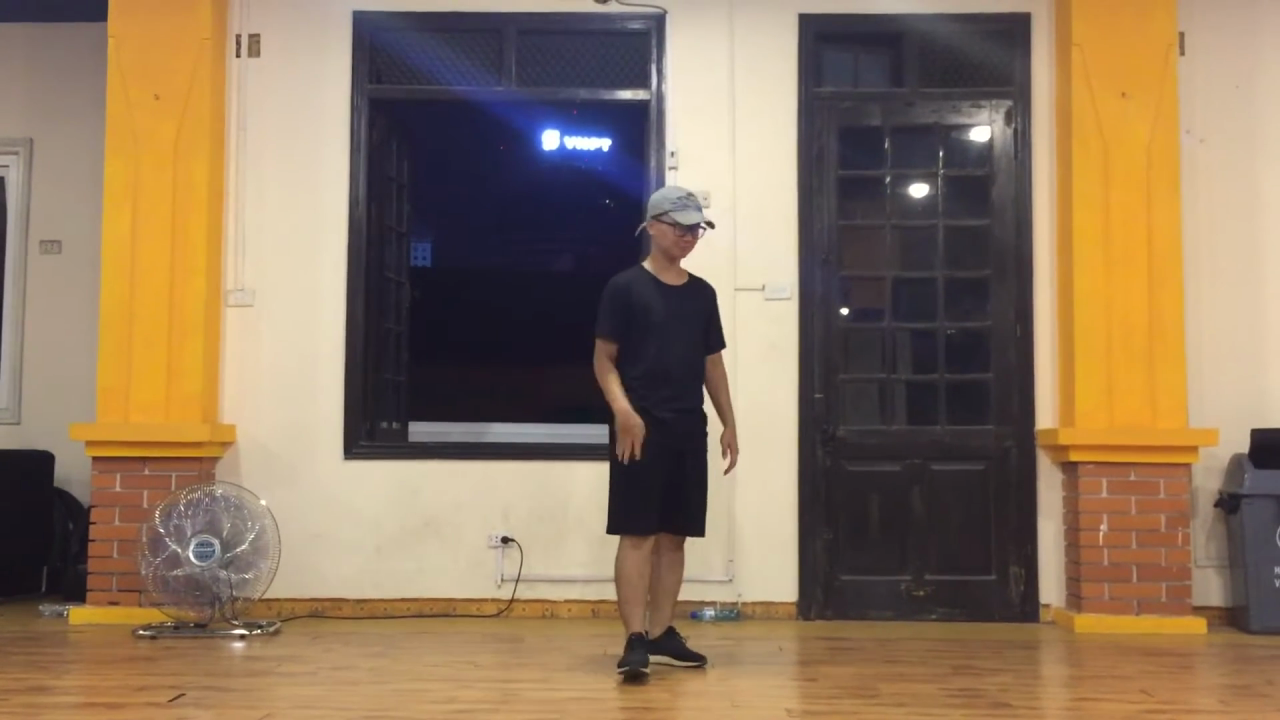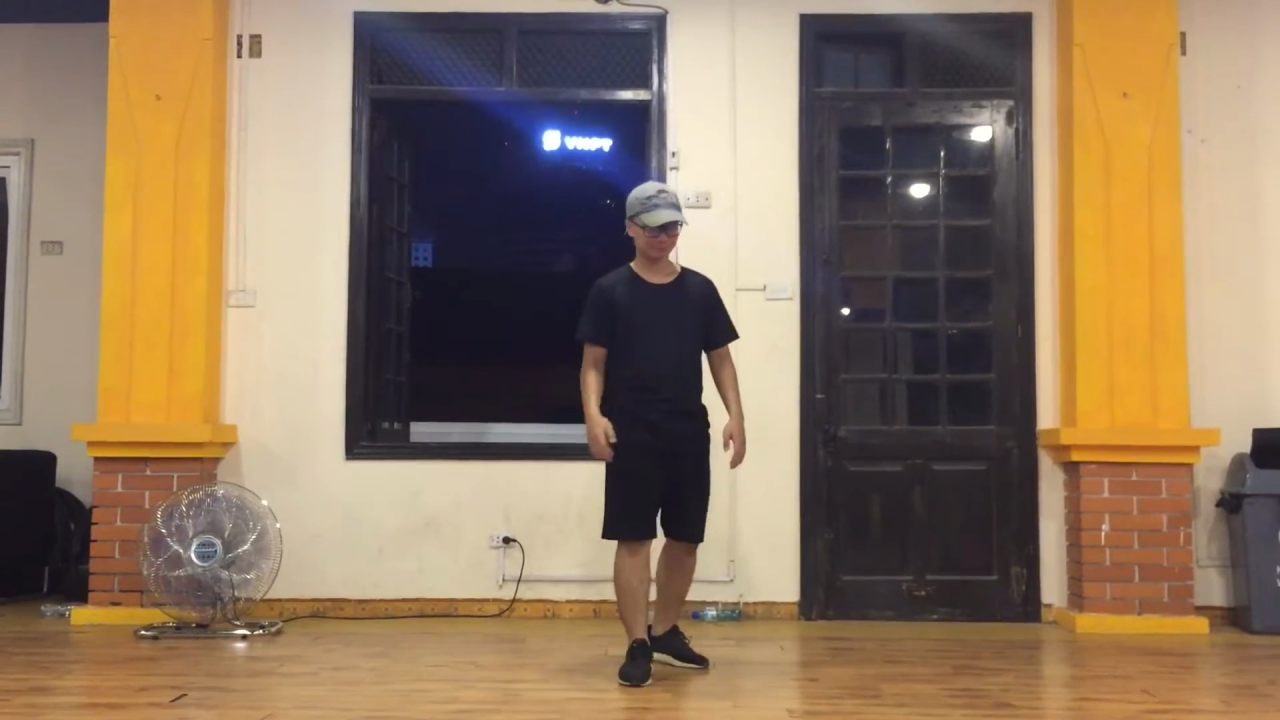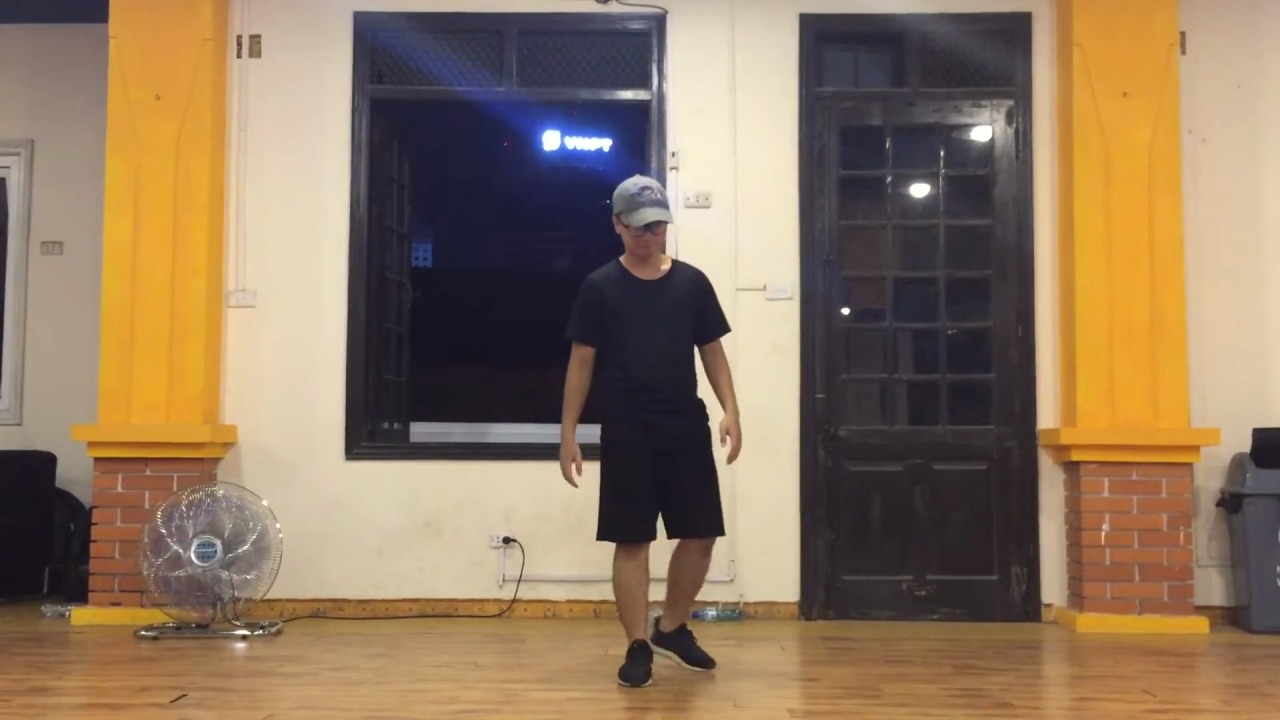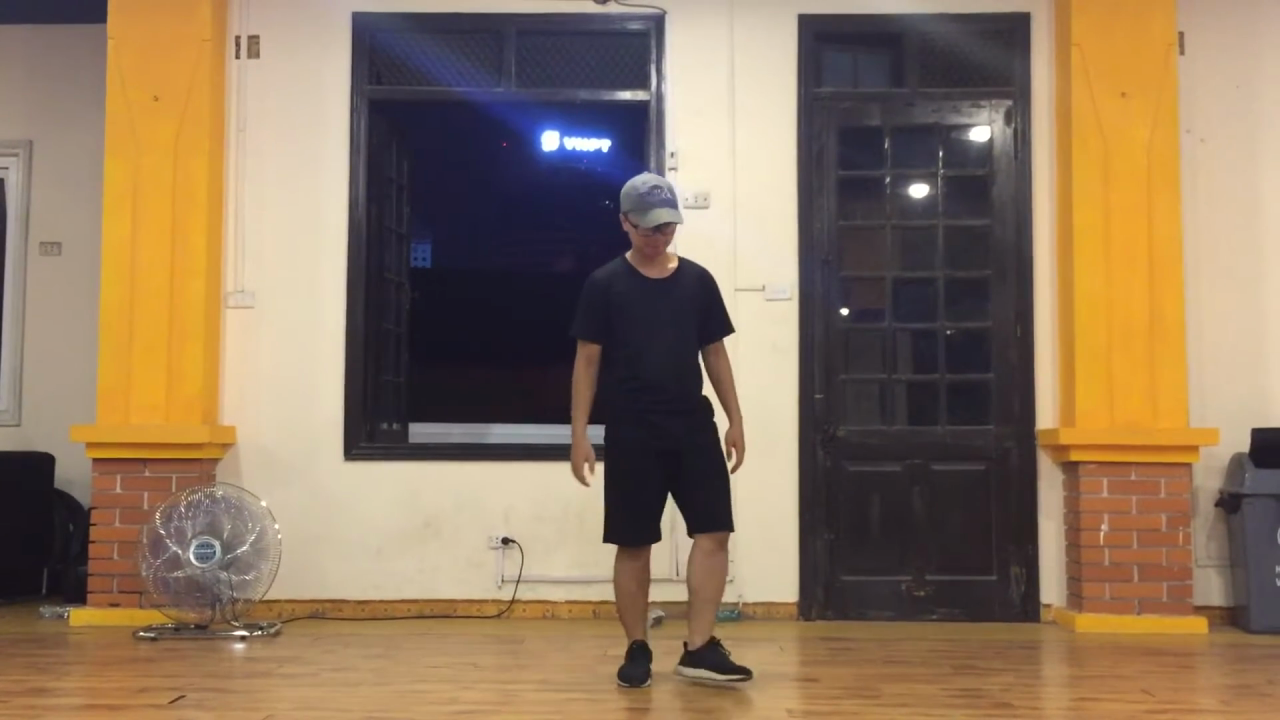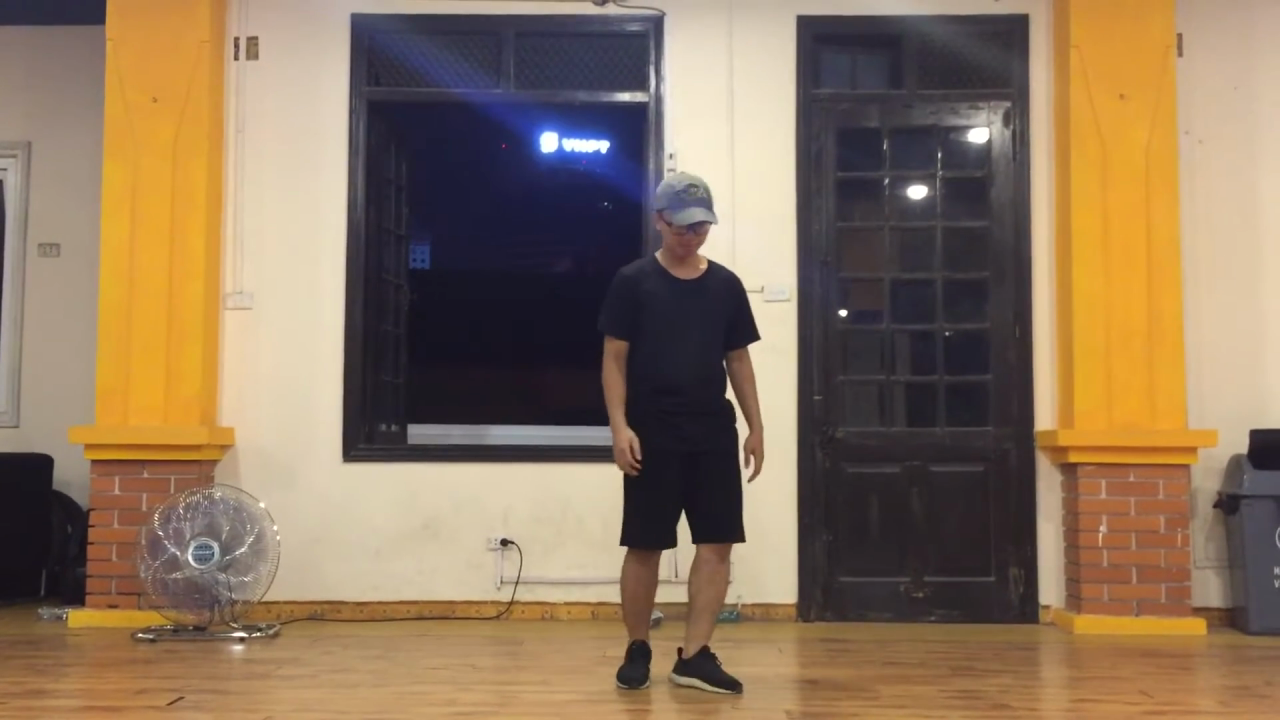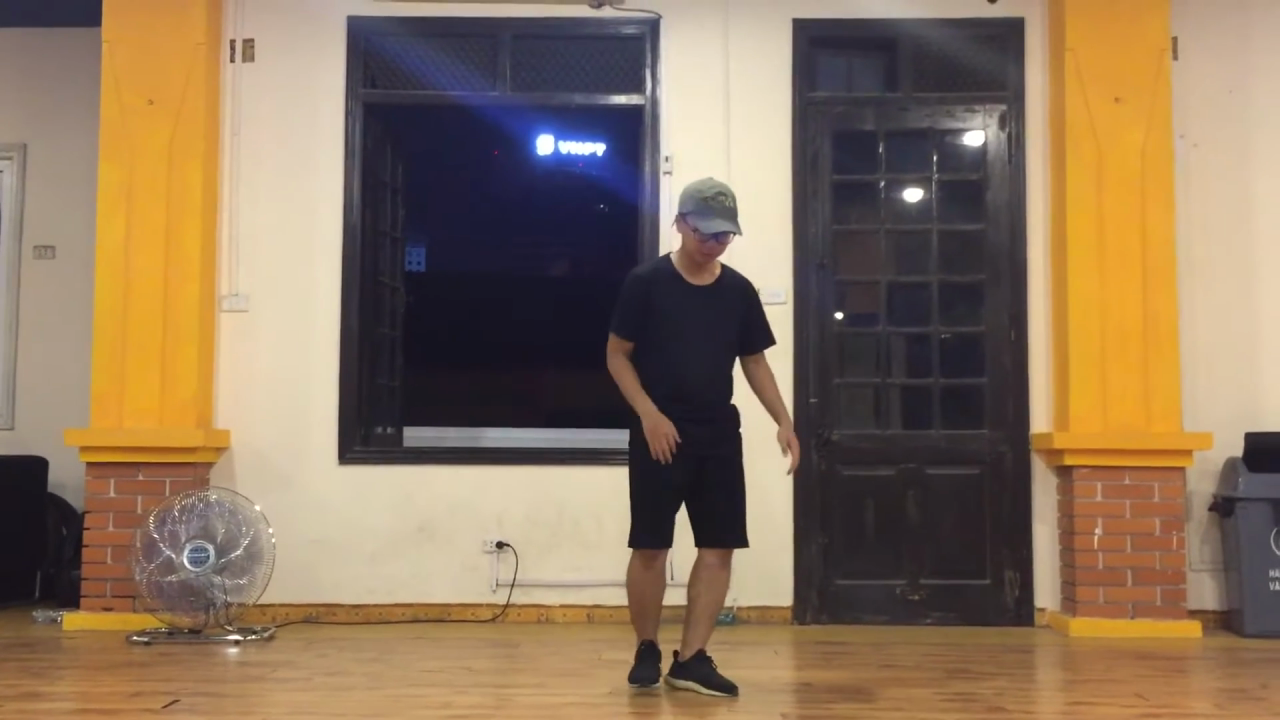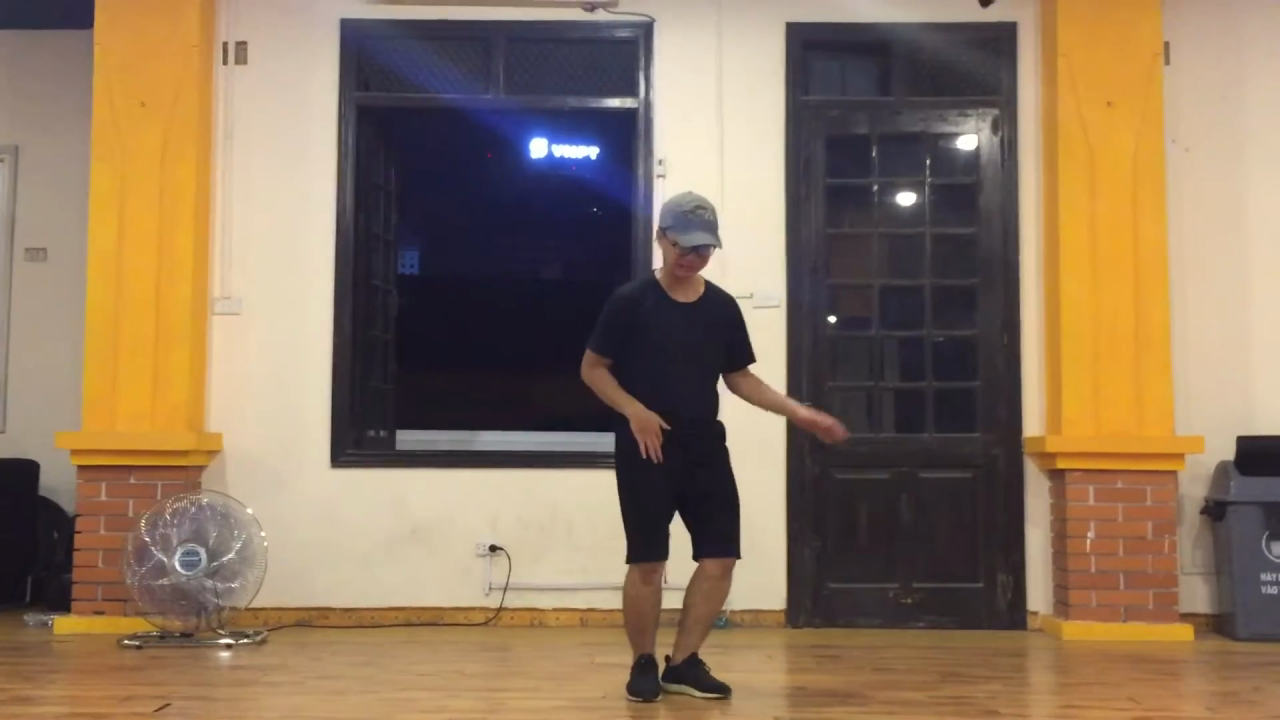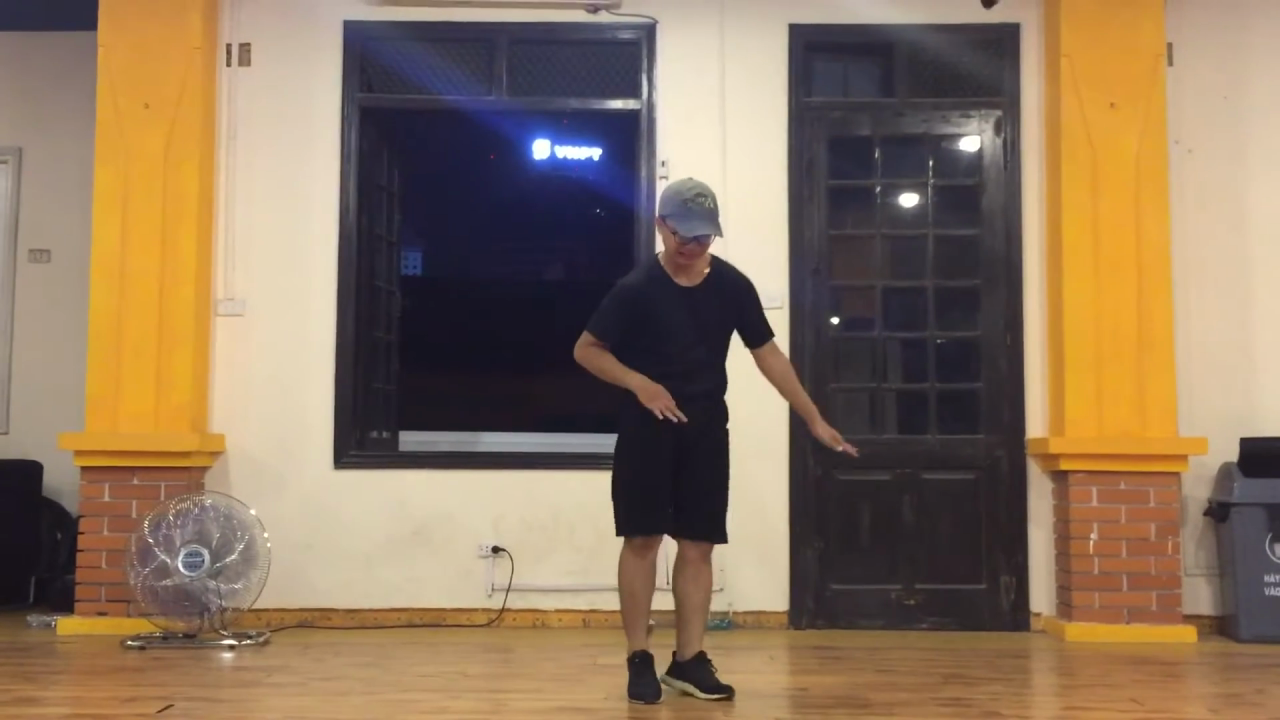
dt=0.3s
person 1, frame 1
left shoulder: (702, 294)
right shoulder: (625, 287)
right elbow: (603, 357)
left wrist: (728, 423)
right wrist: (622, 409)
left hip: (688, 429)
right hip: (641, 428)
left knee: (673, 534)
right knee: (636, 533)
left ankle: (661, 633)
right ankle: (635, 640)
person 1, frame 2
left shoulder: (700, 289)
right shoulder: (610, 290)
left elbow: (719, 357)
right elbow: (592, 363)
left wrist: (735, 415)
right wrist: (593, 414)
left hip: (689, 431)
right hip: (633, 434)
left knee: (684, 538)
right knee: (633, 539)
left ankle: (665, 632)
right ankle: (638, 645)
person 1, frame 3
left shoulder: (692, 282)
right shoulder: (600, 287)
left elbow: (712, 351)
right elbow: (581, 363)
left wrist: (731, 411)
right wrist: (569, 433)
left hip: (687, 427)
right hip: (626, 433)
left knee: (700, 534)
right knee: (631, 541)
left ankle: (673, 628)
right ankle: (638, 647)
person 1, frame 4
left shoulder: (698, 280)
right shoulder: (605, 284)
left elbow: (715, 353)
right elbow: (587, 361)
left wrist: (735, 420)
right wrist: (579, 433)
left hip: (694, 426)
right hip: (631, 433)
left knee: (713, 533)
right knee: (633, 544)
left ankle: (700, 647)
right ankle: (637, 649)
person 1, frame 5
left shoulder: (726, 285)
right shoulder: (633, 281)
left elbow: (738, 359)
right elbow: (613, 359)
left wrist: (755, 427)
right wrist: (620, 426)
left hip: (714, 431)
right hip: (652, 433)
left knee: (716, 544)
right knee: (644, 546)
left ankle: (694, 654)
right ankle: (638, 649)
person 1, frame 6
left shoulder: (739, 291)
right shoulder: (646, 282)
left elbow: (754, 362)
right elbow: (617, 356)
left wrist: (783, 421)
right wrist: (650, 415)
left hip: (720, 434)
right hip: (660, 433)
left knee: (719, 548)
right knee: (650, 547)
left ankle: (691, 658)
right ankle: (647, 649)
person 1, frame 7
left shoulder: (722, 308)
right shoulder: (631, 301)
left elbow: (740, 378)
right elbow: (592, 368)
left wrist: (799, 412)
right wrist: (634, 412)
left hip: (705, 448)
right hip: (645, 450)
left knee: (719, 559)
right knee: (646, 563)
left ankle: (683, 662)
right ankle: (642, 663)
person 1, frame 8
left shoulder: (732, 285)
right shoulder: (636, 288)
left elbow: (767, 353)
right elbow: (586, 350)
left wrist: (815, 421)
right wrist: (641, 384)
left hip: (706, 426)
right hip: (647, 425)
left knee: (697, 545)
right knee: (641, 539)
left ankle: (688, 659)
right ankle: (639, 659)
